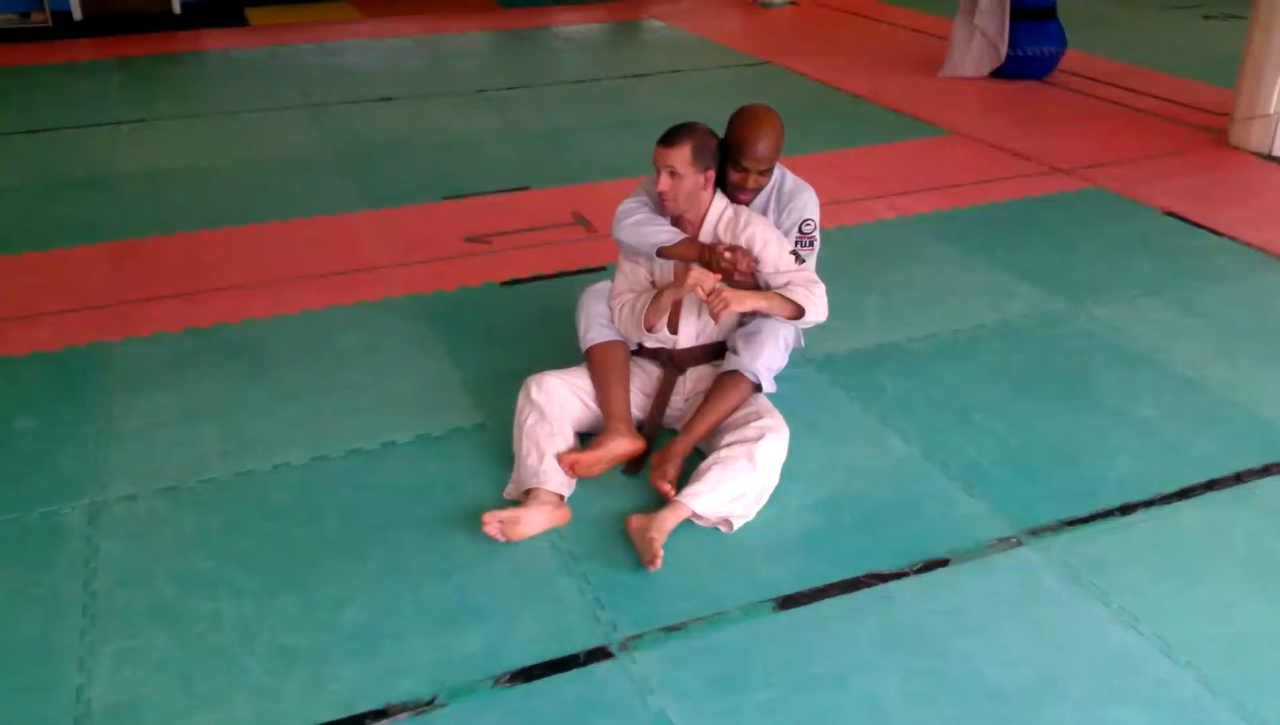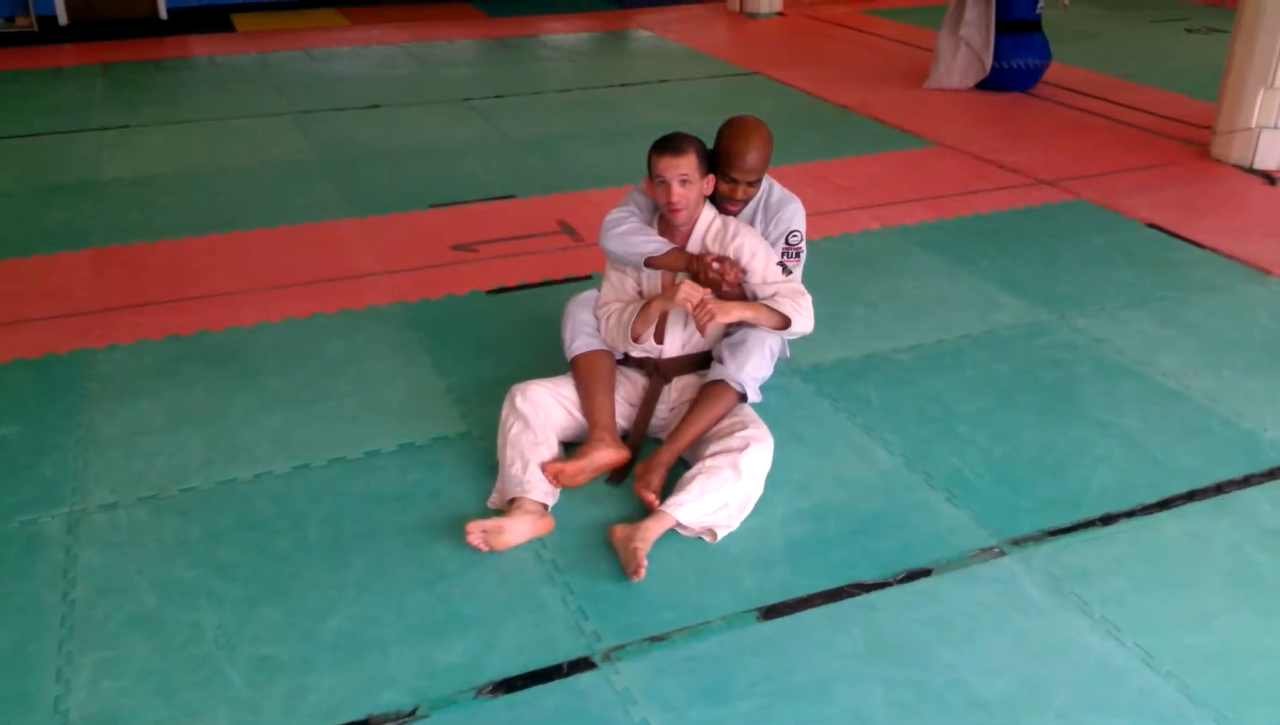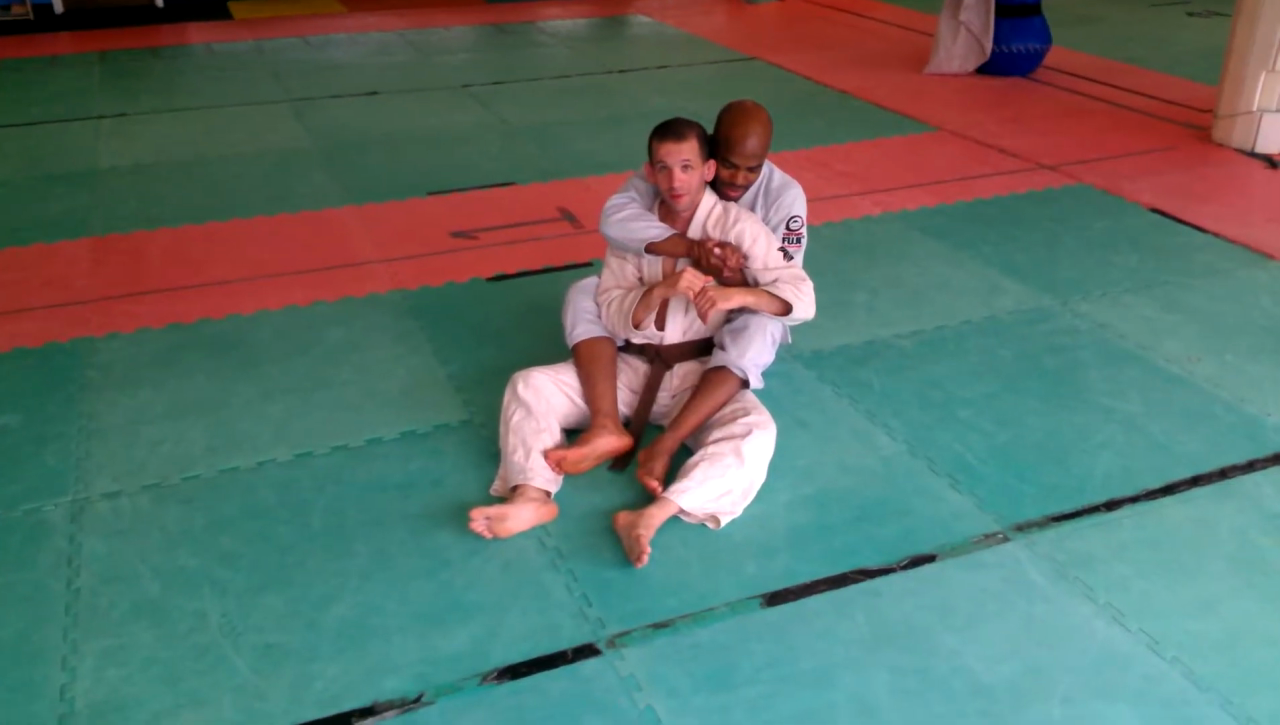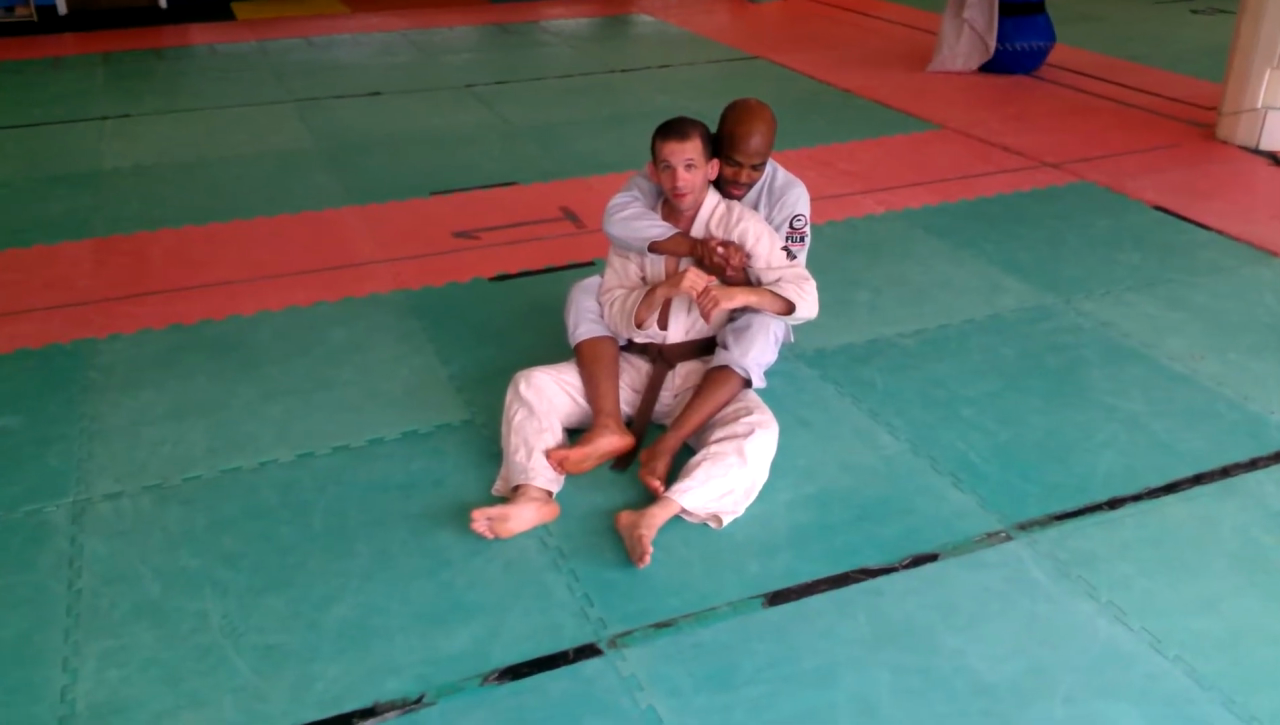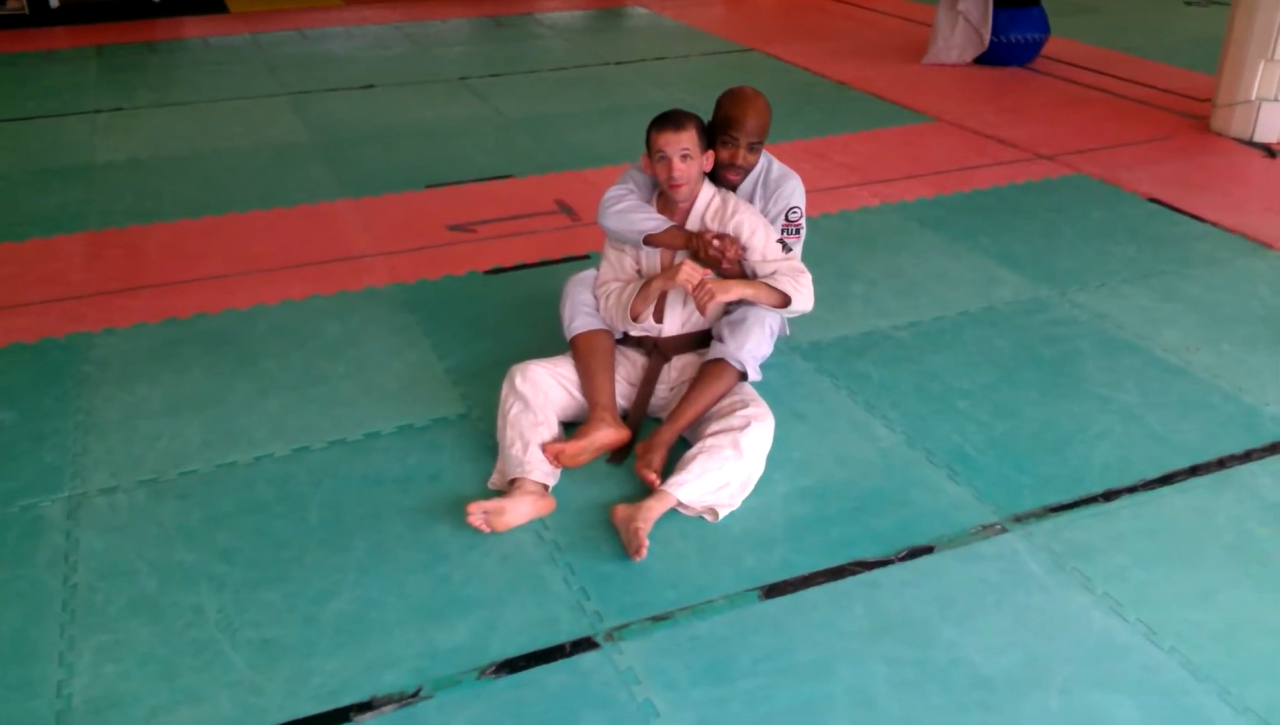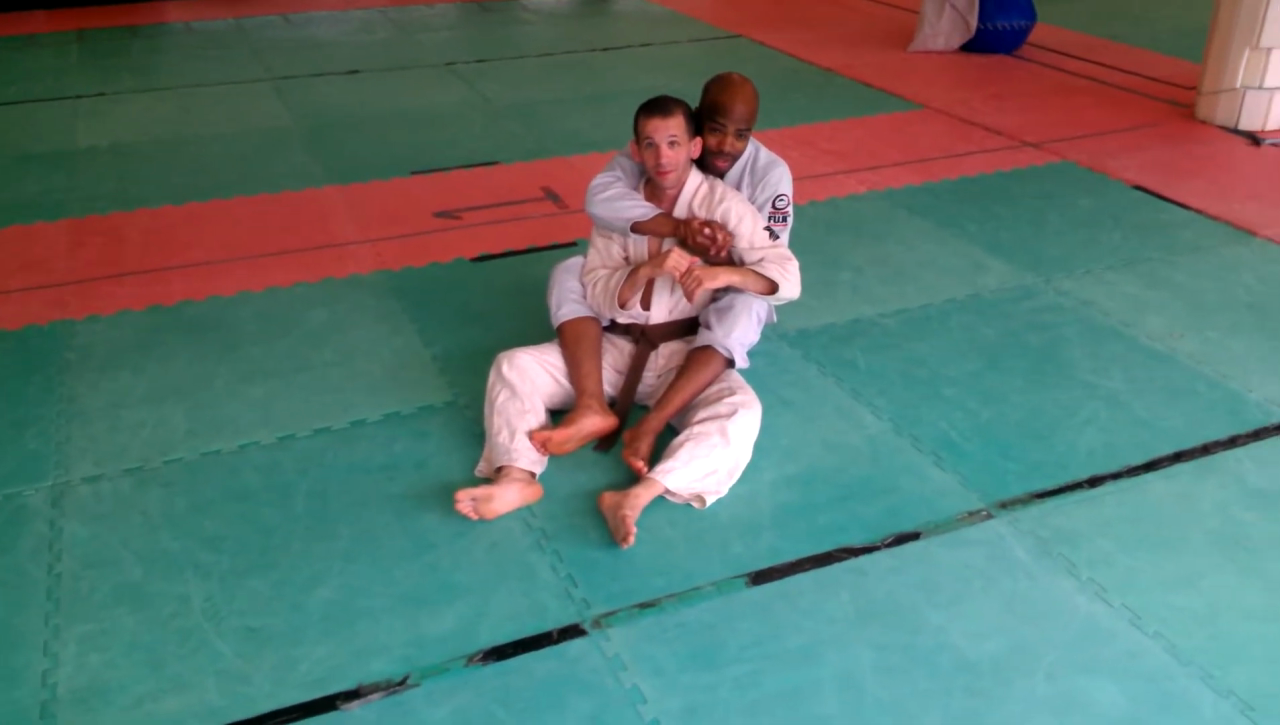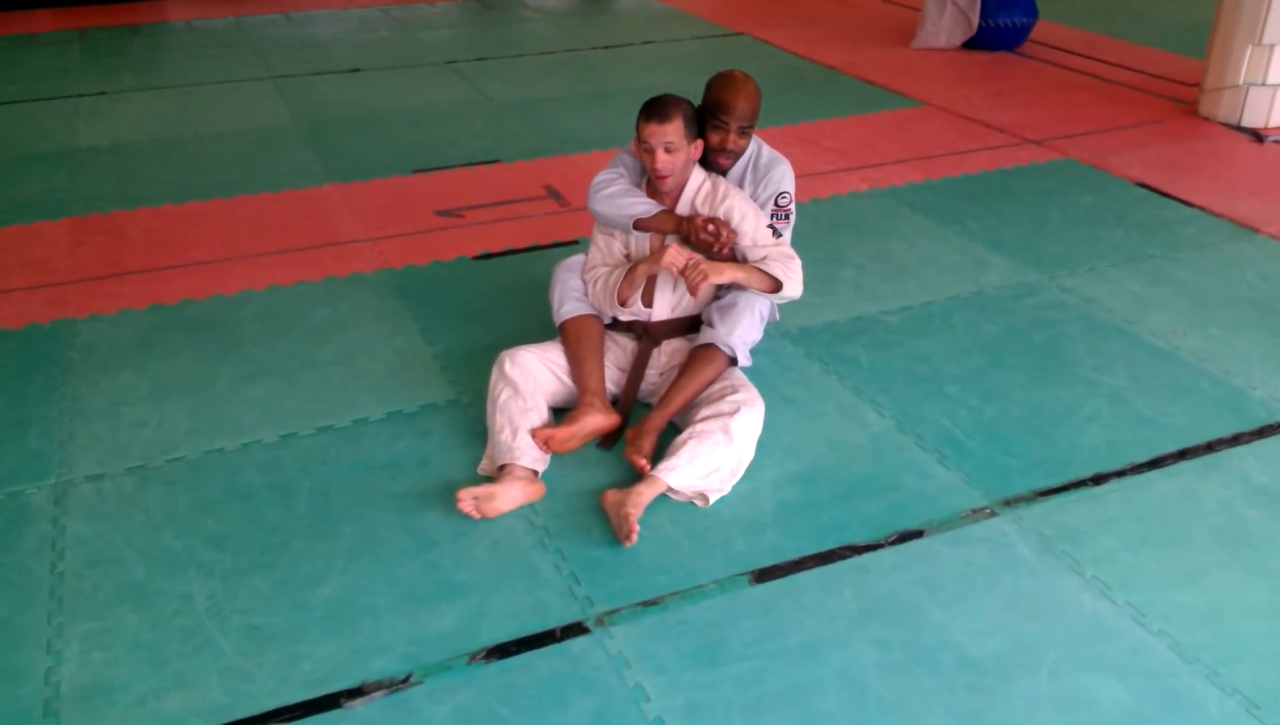
dt=0.5s
person 1, frame 1
left shoulder: (747, 230)
left elbow: (814, 301)
right elbow: (626, 321)
left wrist: (749, 299)
right wrist: (672, 291)
left hip: (714, 379)
right hip: (645, 372)
left knee: (768, 436)
right knee: (543, 390)
left ankle: (662, 521)
right ankle: (545, 501)
person 1, frame 2
left shoulder: (736, 240)
left elbow: (800, 312)
right elbow: (611, 331)
left wrist: (735, 309)
right wrist: (660, 302)
left hip: (700, 388)
right hip: (631, 380)
left knee: (752, 446)
right knee: (528, 398)
left ankle: (646, 529)
right ankle: (529, 509)
person 1, frame 3
left shoulder: (736, 226)
left elbow: (802, 299)
right elbow: (613, 317)
left wrist: (736, 295)
right wrist: (661, 289)
left hip: (701, 375)
right hip: (633, 367)
left knee: (755, 433)
right knee: (529, 385)
left ankle: (649, 517)
right ankle: (531, 497)
person 1, frame 4
left shoulder: (739, 225)
left elbow: (805, 298)
right elbow: (615, 317)
left wrist: (739, 295)
right wrist: (664, 289)
left hip: (704, 373)
right hip: (635, 366)
left knee: (757, 432)
right knee: (531, 385)
left ankle: (652, 516)
right ankle: (533, 497)
person 1, frame 5
left shoulder: (735, 216)
left elbow: (800, 290)
right elbow: (611, 309)
left wrist: (735, 287)
right wrist: (660, 282)
left hip: (699, 367)
right hip: (631, 359)
left knee: (753, 424)
right knee: (528, 378)
left ankle: (647, 509)
right ankle: (529, 490)
person 1, frame 6
left shoulder: (722, 205)
left elbow: (787, 278)
right elbow: (598, 297)
left wrist: (723, 275)
right wrist: (648, 270)
left hip: (687, 354)
right hip: (617, 346)
left knee: (740, 412)
right knee: (514, 366)
left ankle: (635, 497)
right ankle: (516, 478)
person 1, frame 7
left shoulder: (724, 202)
left elbow: (790, 277)
right elbow: (599, 294)
left wrist: (728, 270)
right wrist: (646, 266)
left hip: (689, 352)
right hip: (619, 345)
left knee: (743, 409)
right knee: (516, 365)
left ankle: (638, 495)
right ankle: (519, 476)
person 2, frame 1
left shoulder: (797, 198)
right elbow: (628, 220)
left wrist: (747, 283)
right wrist: (701, 252)
left hip: (741, 321)
left knee: (774, 334)
right knee: (598, 298)
left ankle: (677, 448)
right ankle: (620, 430)
person 2, frame 2
left shoulder: (784, 210)
right elbow: (616, 231)
left wrist: (733, 293)
right wrist: (690, 262)
left hip: (727, 333)
left knee: (760, 344)
right knee: (584, 308)
left ankle: (662, 459)
right ankle: (604, 439)
person 2, frame 3
left shoulder: (784, 195)
right elbow: (616, 216)
left wrist: (734, 278)
right wrist: (691, 247)
left hip: (729, 318)
left knee: (761, 331)
right knee: (584, 294)
left ankle: (664, 445)
right ankle: (606, 427)
person 2, frame 4
left shoulder: (787, 194)
right elbow: (619, 216)
left wrist: (735, 276)
right wrist: (695, 246)
left hip: (732, 317)
left knee: (763, 330)
right knee: (587, 294)
left ankle: (666, 445)
right ankle: (608, 426)
person 2, frame 5
left shoulder: (783, 185)
right elbow: (614, 208)
left wrist: (732, 269)
right wrist: (690, 240)
left hip: (728, 309)
left knee: (759, 324)
right knee: (583, 287)
left ankle: (661, 438)
right ankle: (604, 420)
person 2, frame 6
left shoulder: (770, 173)
right elbow: (601, 196)
left wrist: (719, 255)
right wrist: (678, 227)
left hip: (715, 297)
left knee: (746, 311)
right knee: (570, 274)
left ankle: (650, 426)
right ankle: (592, 407)
person 2, frame 7
left shoulder: (772, 171)
right elbow: (604, 193)
left wrist: (722, 252)
right wrist: (680, 224)
left hip: (716, 297)
left knee: (750, 307)
right knee: (571, 273)
left ankle: (652, 424)
right ankle: (594, 405)
